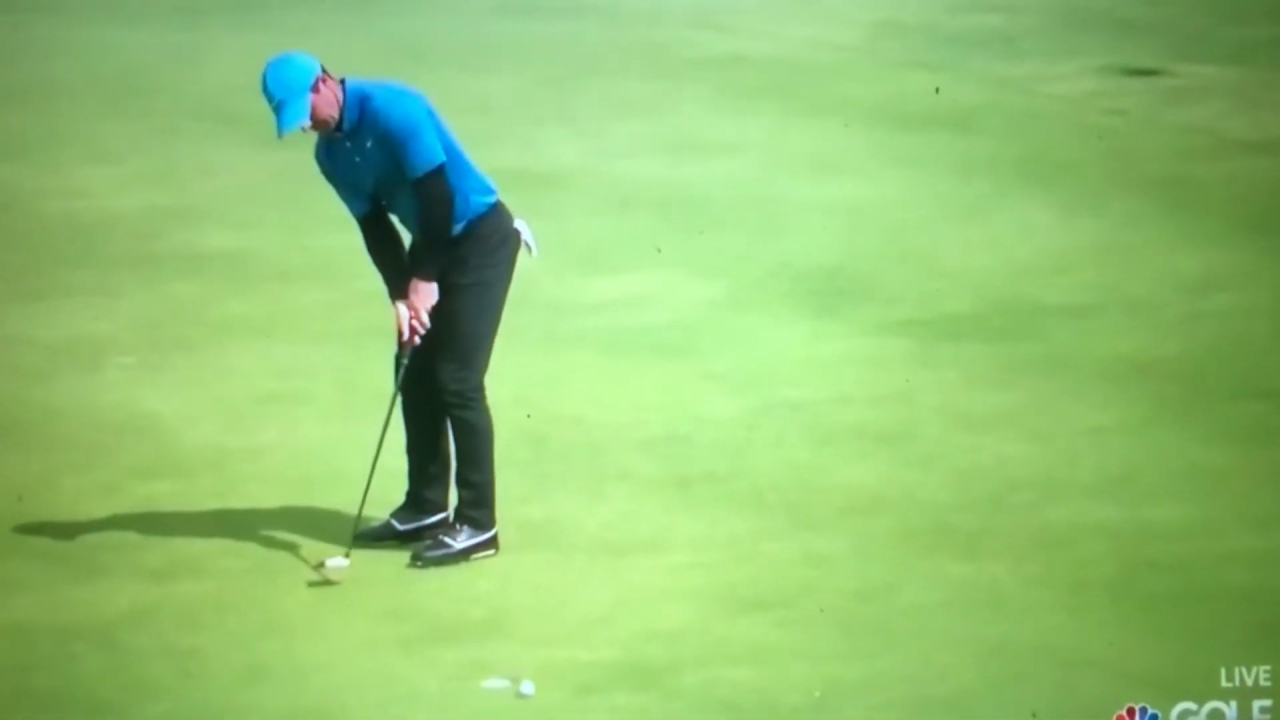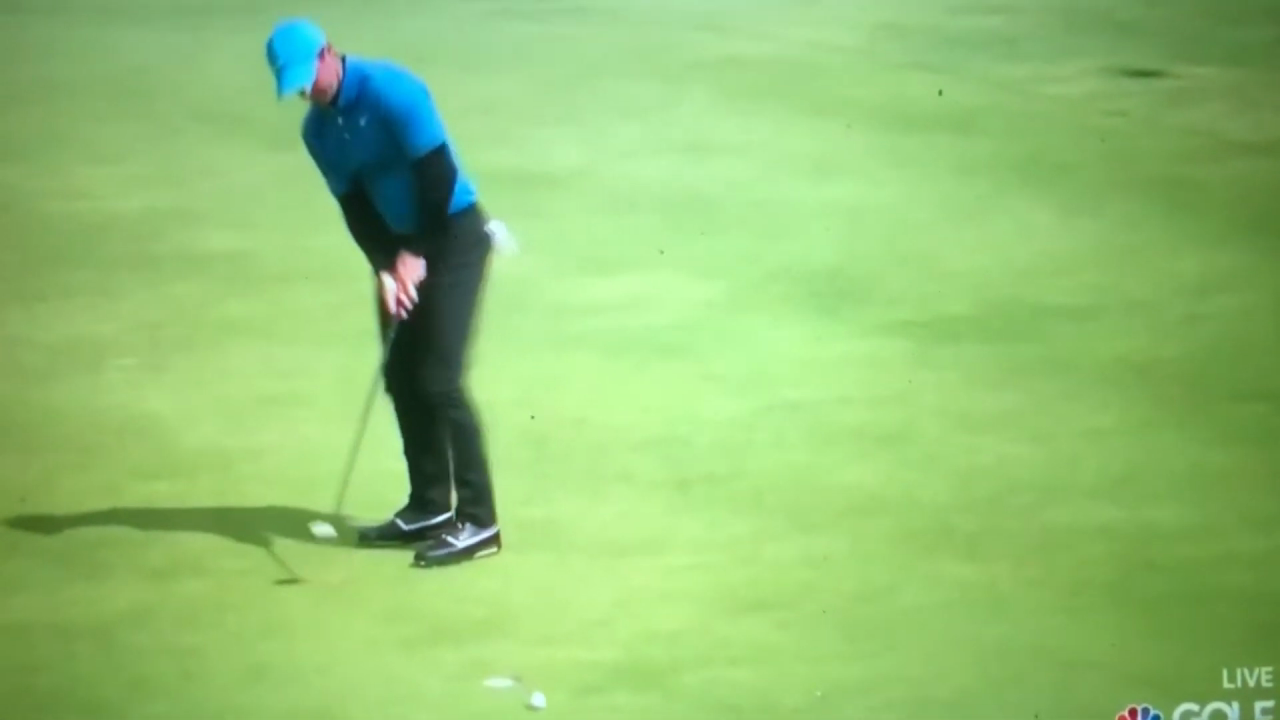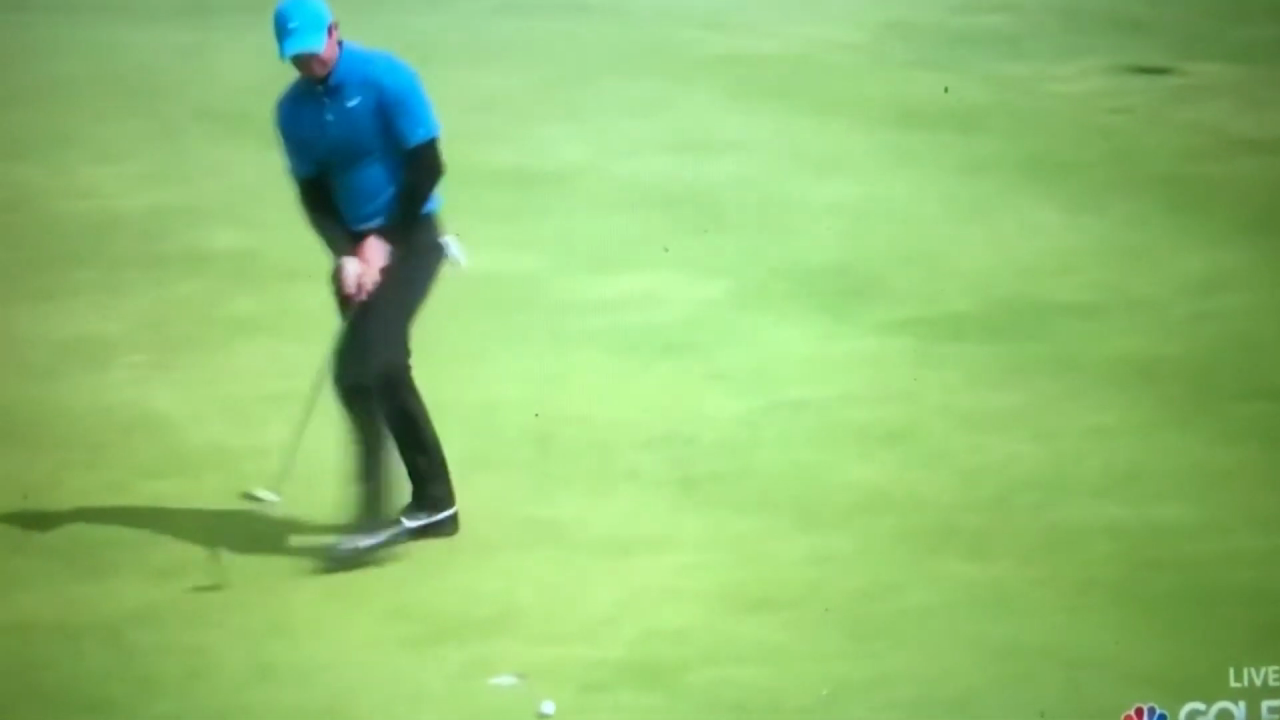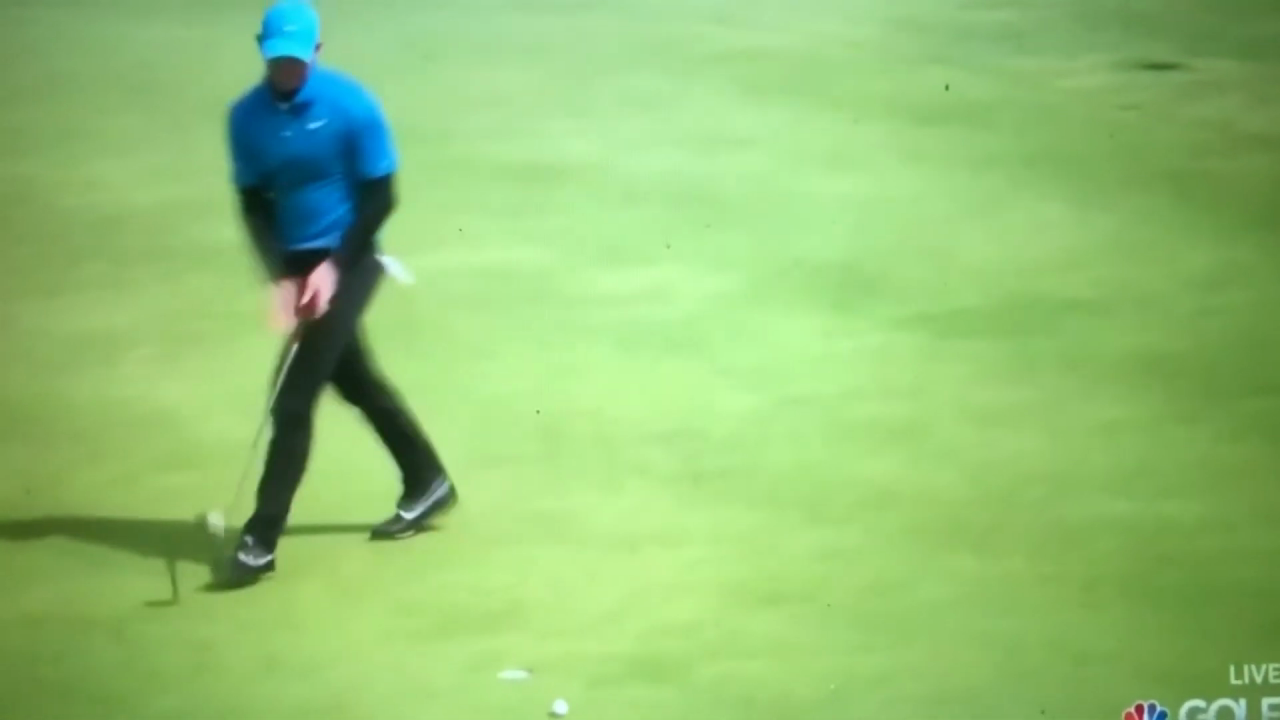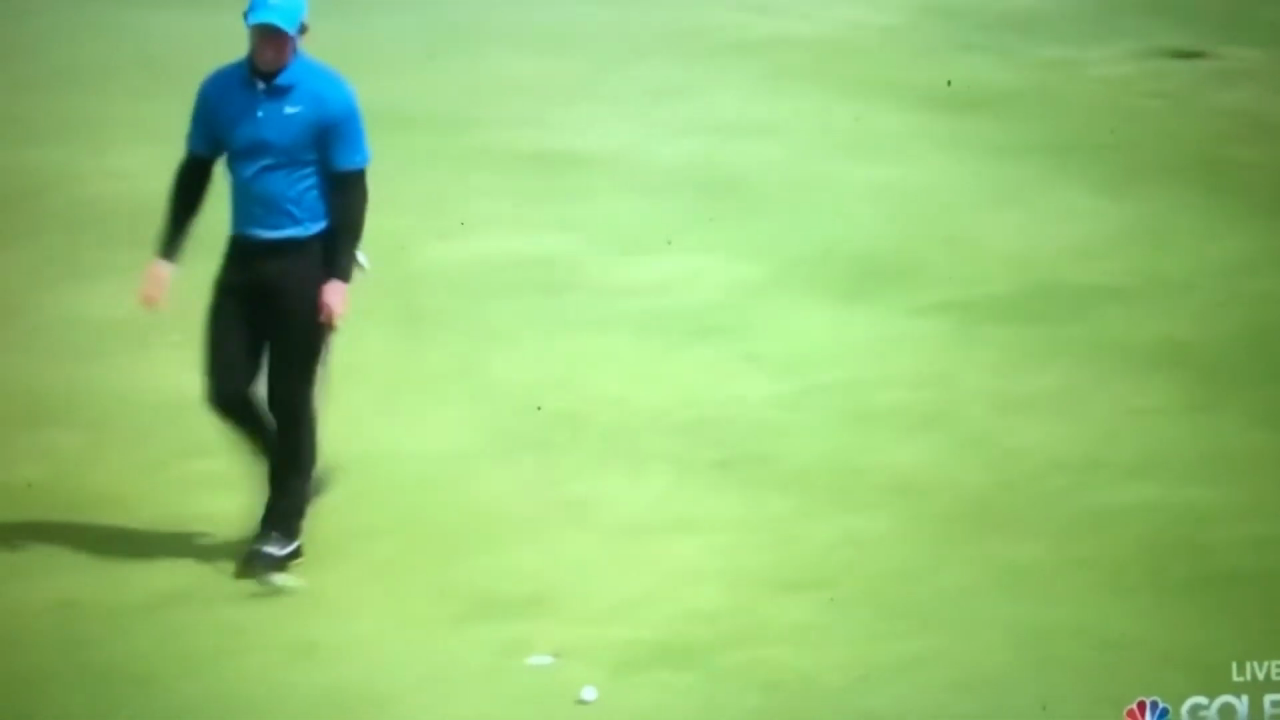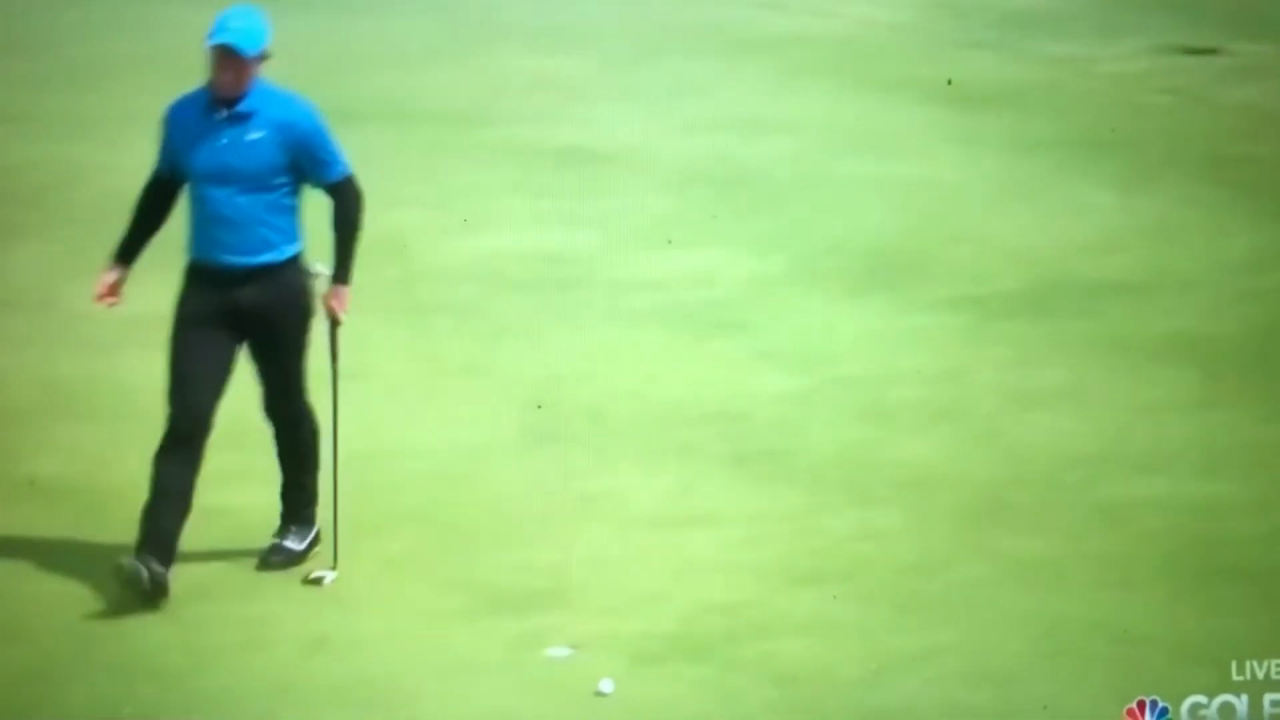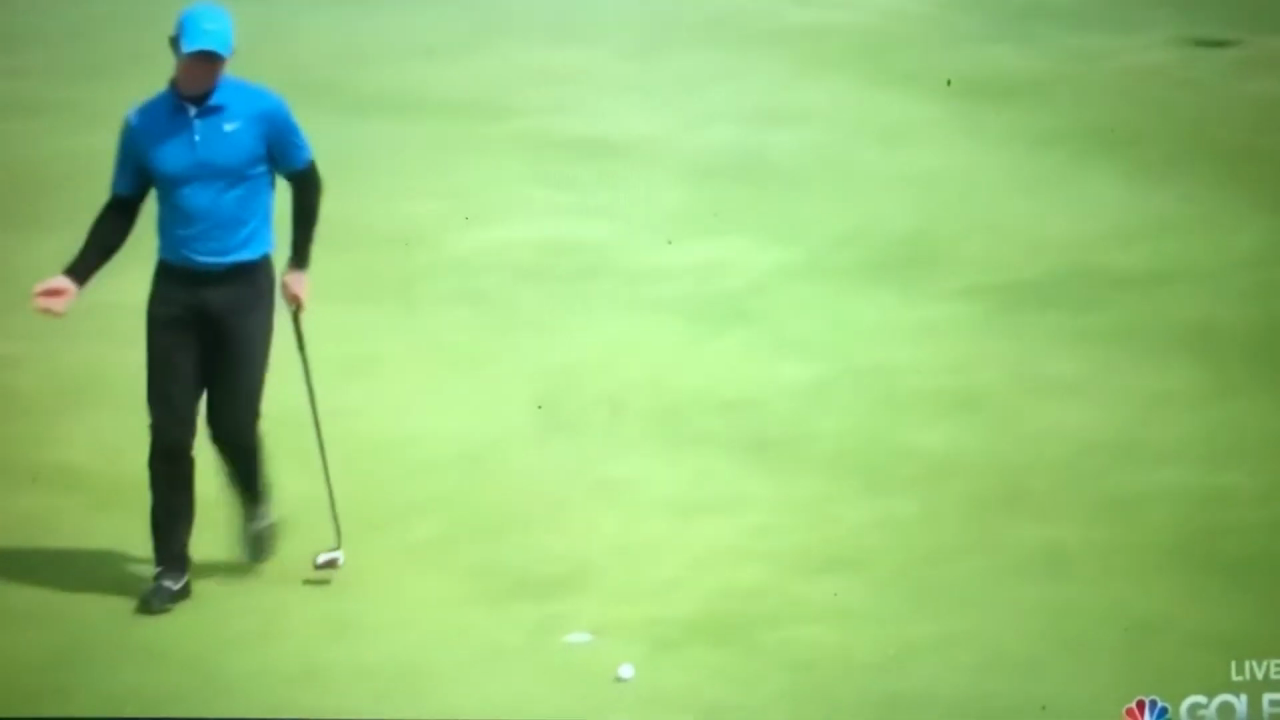
dt=0.3s
person 1, frame 1
left shoulder: (391, 109)
right shoulder: (330, 151)
left elbow: (438, 195)
right elbow: (374, 226)
left wrist: (424, 278)
right wrist: (400, 295)
left hip: (480, 237)
right hip: (434, 245)
left knee: (456, 381)
right knee: (416, 376)
left ankle: (477, 523)
right ankle: (426, 506)
person 1, frame 2
left shoulder: (391, 89)
right shoulder: (318, 129)
left elbow: (440, 174)
right elbow: (355, 206)
left wrist: (417, 254)
right wrist: (385, 269)
left hip: (453, 236)
right hip: (400, 247)
left knee: (437, 380)
right knee: (403, 379)
left ankle: (479, 521)
right ankle: (430, 506)
person 1, frame 3
left shoulder: (386, 78)
right shoulder: (292, 109)
left elbow: (428, 166)
right elbow: (313, 194)
left wrist: (384, 240)
right wrist: (344, 254)
left hip: (408, 240)
right hip: (358, 248)
left knee: (356, 370)
right knee: (387, 375)
left ankle: (373, 513)
right ankle: (434, 502)
person 1, frame 4
left shoulder: (351, 106)
right shoulder: (245, 115)
left elbow: (380, 196)
right elbow: (256, 206)
left wrist: (332, 267)
right wrist: (279, 279)
left hip: (344, 264)
right hip: (294, 266)
left knee: (295, 397)
right knee: (354, 380)
left ankle: (263, 539)
right ankle: (427, 483)
person 1, frame 5
left shoulder: (331, 96)
right shoulder: (218, 90)
left elbow: (351, 190)
right elbow: (193, 174)
left wrist: (339, 275)
right wrist: (167, 255)
left hip: (307, 257)
right hip: (244, 257)
left knee: (290, 395)
right knee: (227, 391)
left ankle: (284, 530)
right ankle: (295, 477)
person 1, frame 6
left shoulder: (293, 120)
right shoulder: (182, 117)
left elbow: (346, 195)
right elbow: (162, 188)
left wrist: (341, 281)
right wrist: (123, 262)
left hip: (276, 286)
right hip: (206, 288)
left knee: (286, 408)
right knee: (185, 422)
left ankle: (300, 525)
right ankle: (154, 560)
person 1, frame 7
left shoulder: (263, 111)
right shoulder: (142, 125)
left elbow: (306, 181)
right elbow: (121, 210)
left wrist: (298, 266)
right wrist: (75, 276)
left hip: (244, 287)
right hip: (175, 290)
left knee: (231, 423)
right knee: (169, 433)
left ankle: (255, 505)
right ankle: (171, 568)
